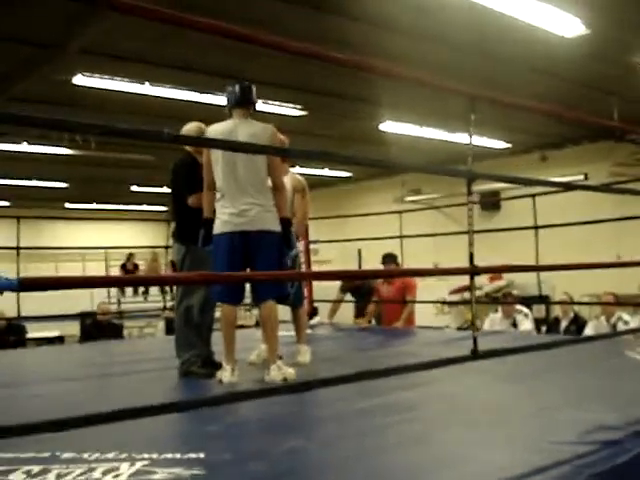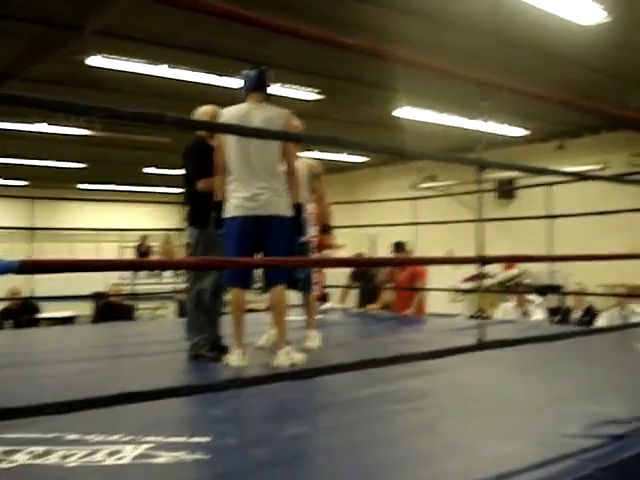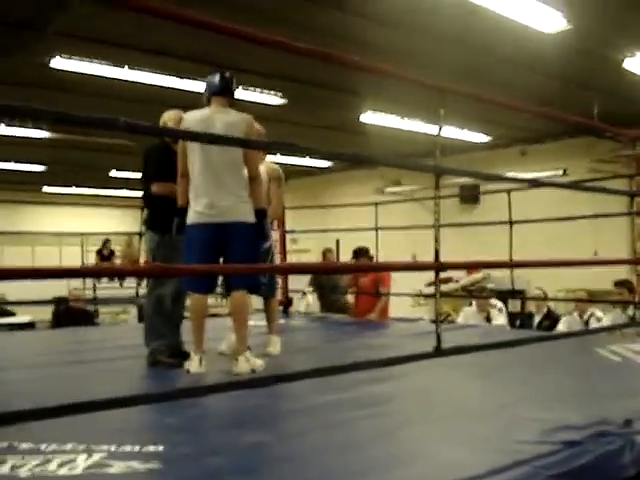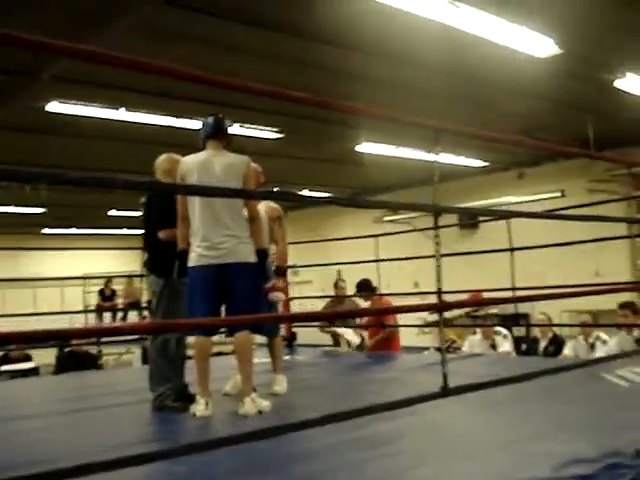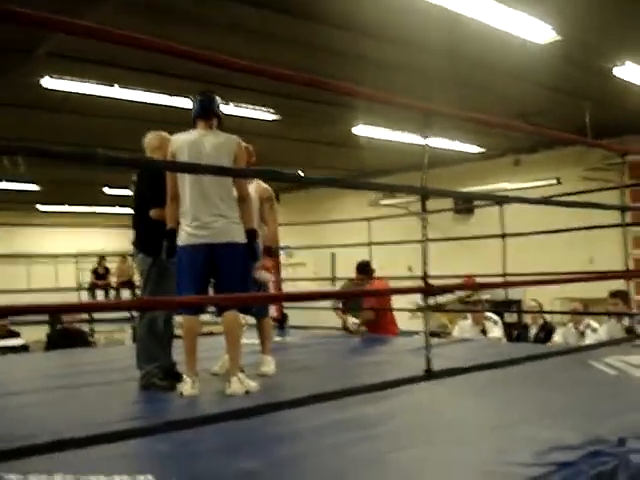
dt=0.4s
person 1, frame 1
left shoulder: (211, 133)
right shoulder: (268, 132)
left elbow: (208, 185)
right elbow: (278, 185)
right wrist: (286, 223)
left hip: (227, 224)
right hip: (264, 223)
left knee: (228, 298)
right knee: (267, 296)
left ankle: (229, 366)
right ankle: (273, 364)
person 1, frame 2
left shoulder: (226, 116)
right shoulder: (283, 117)
left elbow: (221, 168)
right elbow: (290, 169)
left wrist: (219, 204)
right wrist: (297, 208)
left hip: (238, 208)
right hip: (276, 207)
left knee: (238, 282)
right knee: (277, 280)
left ankle: (238, 349)
right ankle: (282, 349)
person 1, frame 3
left shoulder: (188, 121)
right shoulder: (246, 122)
left elbow: (183, 173)
right elbow: (254, 174)
left wrist: (181, 209)
right wrist: (261, 213)
left hip: (200, 214)
right hip: (238, 214)
left knee: (198, 288)
right knee: (239, 286)
left ankle: (197, 356)
right ankle: (242, 355)
person 1, frame 4
left shoulder: (185, 165)
right shoulder: (243, 164)
left elbow: (182, 217)
right elbow: (253, 215)
left wrist: (182, 254)
right wrist: (261, 253)
left hip: (201, 257)
right hip: (239, 255)
left knee: (202, 330)
right knee: (242, 326)
left ankle: (203, 399)
right ankle: (247, 396)
person 1, frame 5
left shoulder: (176, 144)
right shoulder: (234, 144)
left elbow: (172, 196)
right elbow: (243, 195)
left wrist: (171, 233)
right wrist: (251, 233)
left hip: (190, 237)
right hip: (229, 235)
left knee: (190, 308)
right knee: (230, 306)
left ankle: (190, 378)
right ankle: (235, 376)
person 2, frame 1
left shoulder: (201, 166)
right shoulder: (185, 164)
right elbow: (194, 199)
left hip: (204, 239)
right hip: (191, 240)
left knee: (206, 301)
right knee: (191, 301)
left ankle: (203, 355)
right ankle: (189, 359)
person 2, frame 2
left shoulder: (215, 150)
right shoulder: (196, 147)
right elbow: (203, 183)
left hip: (217, 222)
right hip: (204, 223)
left knee: (216, 284)
right knee: (202, 284)
left ankle: (211, 339)
right ankle: (199, 342)
person 2, frame 3
left shoulder: (177, 154)
right shoulder: (158, 150)
right elbow: (158, 187)
left hip: (178, 226)
right hip: (163, 227)
left knee: (176, 290)
right knee: (162, 289)
left ankle: (172, 345)
right ankle: (157, 349)
person 2, frame 4
left shoulder: (166, 196)
right shoulder: (161, 194)
right elbow: (165, 233)
left hip: (172, 270)
right hip: (165, 271)
left knee: (176, 332)
right knee: (165, 332)
left ankle: (175, 388)
right ankle: (162, 393)
person 2, frame 5
left shoulder: (152, 172)
right shoulder: (153, 171)
right elbow: (156, 211)
left hip: (158, 248)
right hip: (154, 249)
left knee: (162, 310)
right knee: (153, 310)
left ankle: (163, 366)
right ankle: (150, 372)
person 3, frame 1
left shoulder: (296, 182)
left elbow: (301, 217)
left wrist: (290, 240)
left knee: (295, 299)
left ankle: (302, 345)
right ankle: (266, 345)
person 3, frame 2
left shoulder: (309, 166)
left elbow: (322, 201)
left wrist: (324, 231)
left knee: (304, 282)
left ankle: (312, 330)
right ankle: (276, 330)
person 3, frame 3
left shoulder: (272, 171)
left elbow: (276, 206)
left wrist: (263, 227)
left knee: (268, 289)
left ankle: (273, 336)
right ankle: (237, 334)
person 3, frame 4
left shoulder: (271, 209)
left elbow: (281, 245)
left wrist: (279, 276)
left hip: (263, 276)
left knee: (271, 329)
left ankle: (278, 374)
right ankle: (242, 375)
person 3, frame 5
left shoulder: (261, 189)
left elbow: (271, 225)
left wrist: (269, 256)
left knee: (260, 309)
left ankle: (267, 355)
right ankle: (230, 354)
